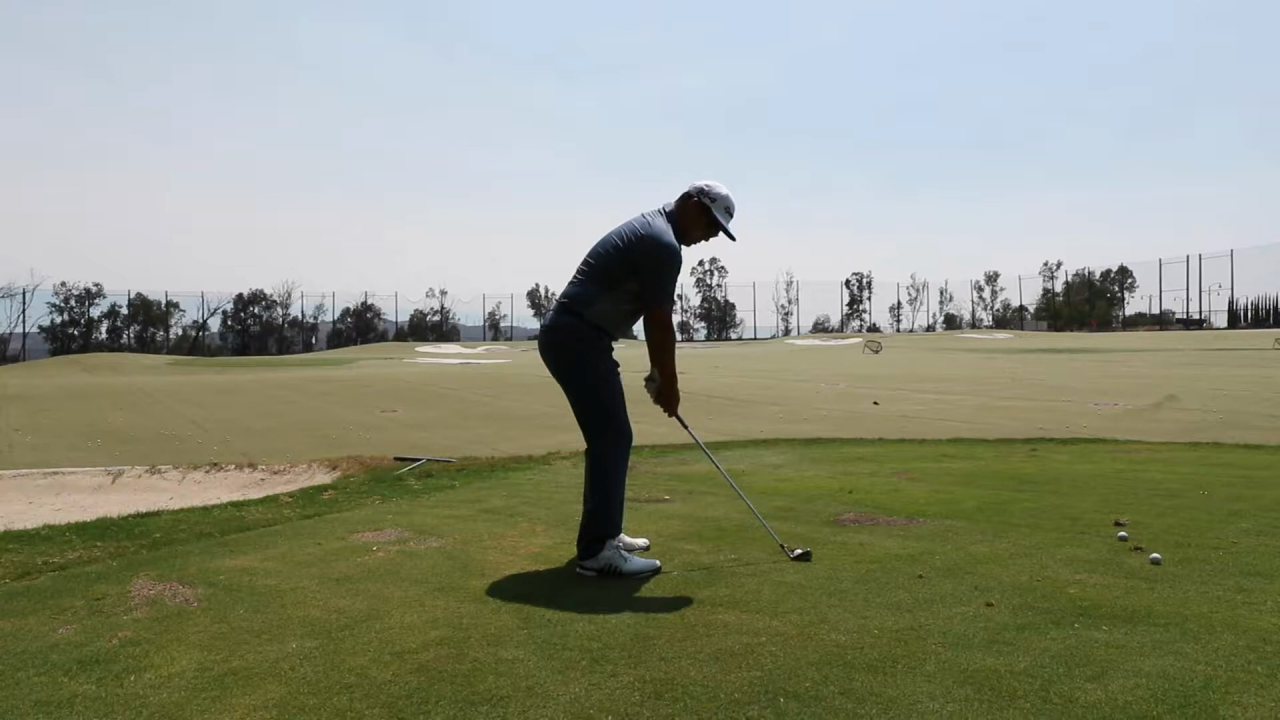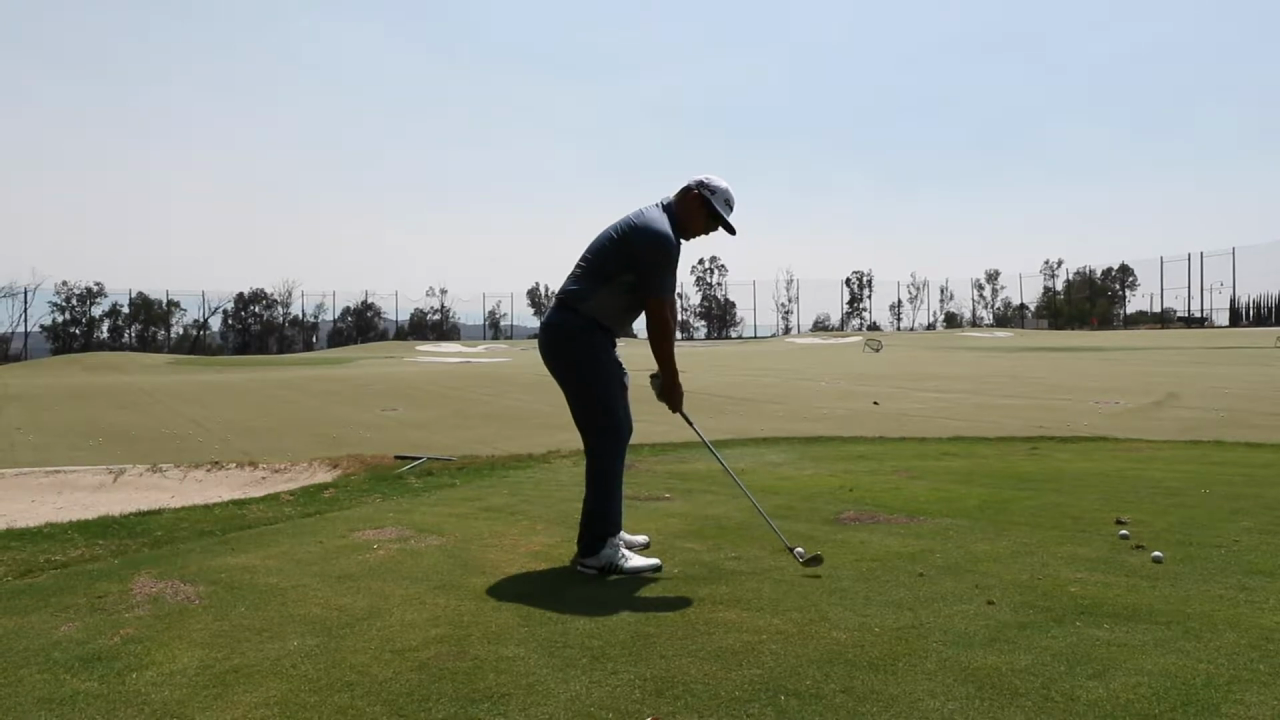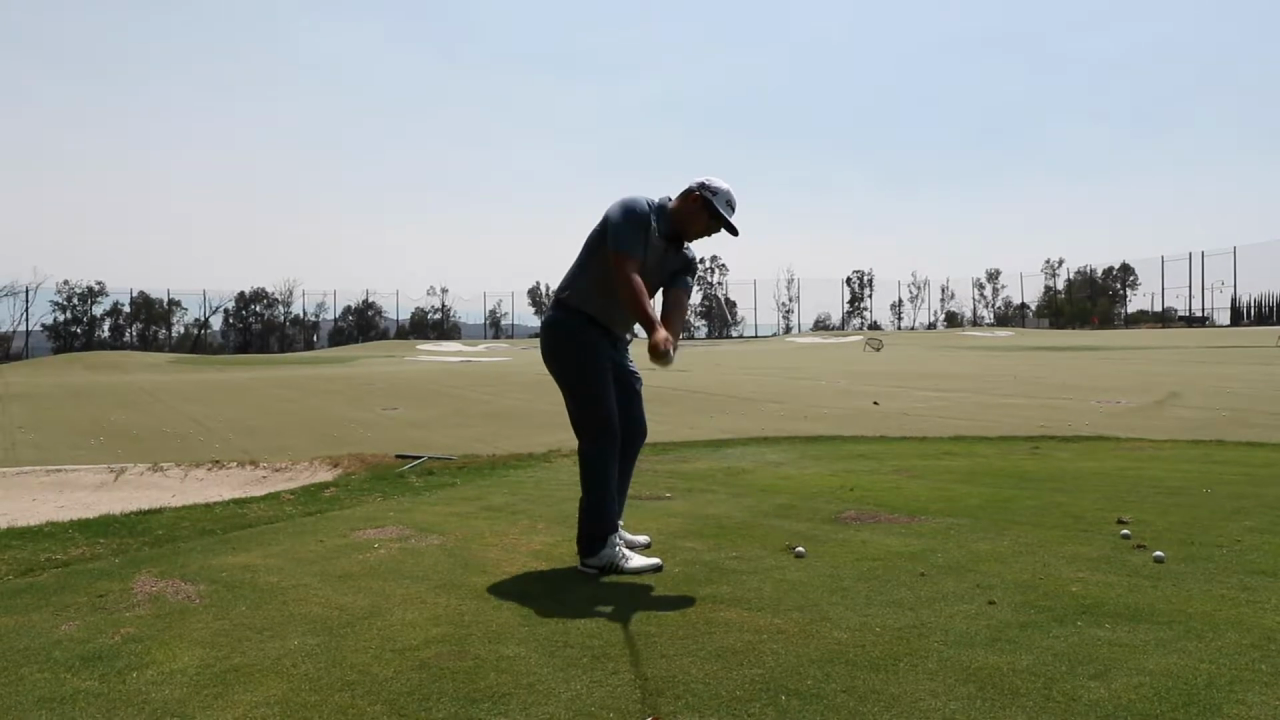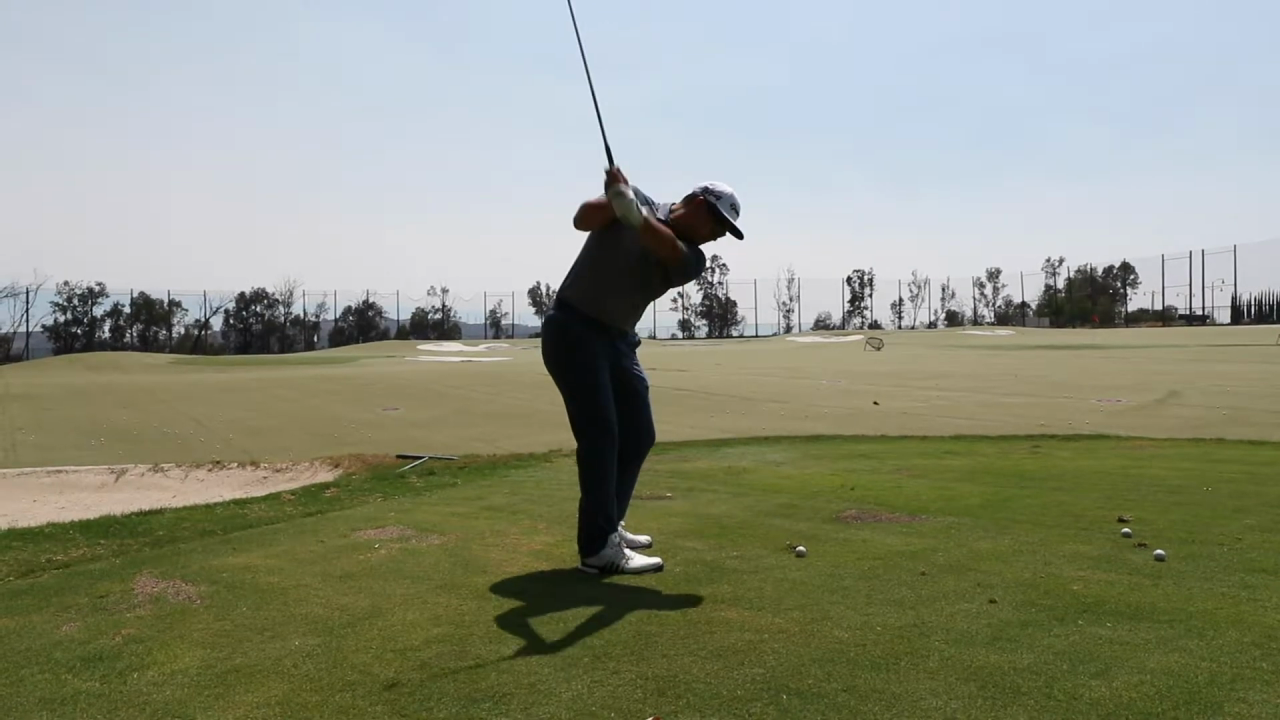
dt=0.7s
person 1, frame 1
left shoulder: (652, 229)
right shoulder: (662, 245)
left elbow: (654, 319)
right elbow: (660, 324)
left wrist: (656, 373)
right wrist: (669, 384)
left hip: (573, 335)
right hip: (577, 339)
left knee: (608, 437)
right knee: (613, 439)
left ankle: (603, 533)
right ankle: (597, 551)
person 1, frame 2
left shoulder: (660, 232)
right shoulder: (656, 234)
left elbow: (667, 310)
right elbow: (657, 317)
left wrist: (665, 372)
right wrist: (671, 379)
left hip: (587, 336)
right hip: (574, 335)
left knee: (614, 432)
right knee: (608, 436)
left ankle: (603, 530)
right ankle: (597, 549)
person 1, frame 3
left shoulder: (684, 258)
right shoulder: (636, 211)
left elbow: (677, 304)
right elbow: (625, 274)
left wrist: (668, 340)
right wrist: (654, 330)
left hip: (612, 338)
right hip: (572, 330)
left knee: (630, 432)
right knee: (601, 434)
left ankle: (606, 527)
right ankle: (597, 548)
person 1, frame 4
left shoulder: (691, 259)
right shoulder: (634, 198)
left elbow: (665, 246)
right elbow: (583, 218)
left wrist: (635, 214)
right wrist: (614, 202)
left hip: (617, 339)
right hip: (573, 329)
left knee: (638, 436)
right knee: (600, 434)
left ankle: (608, 527)
right ankle: (598, 548)
